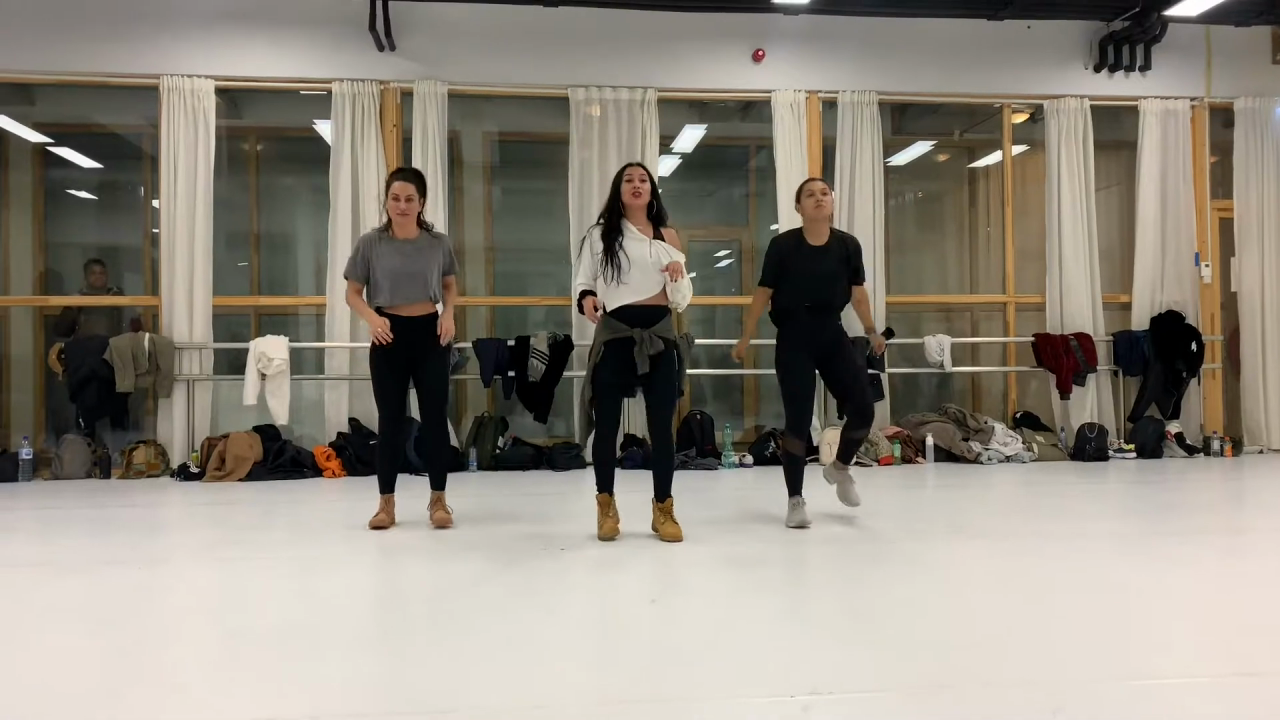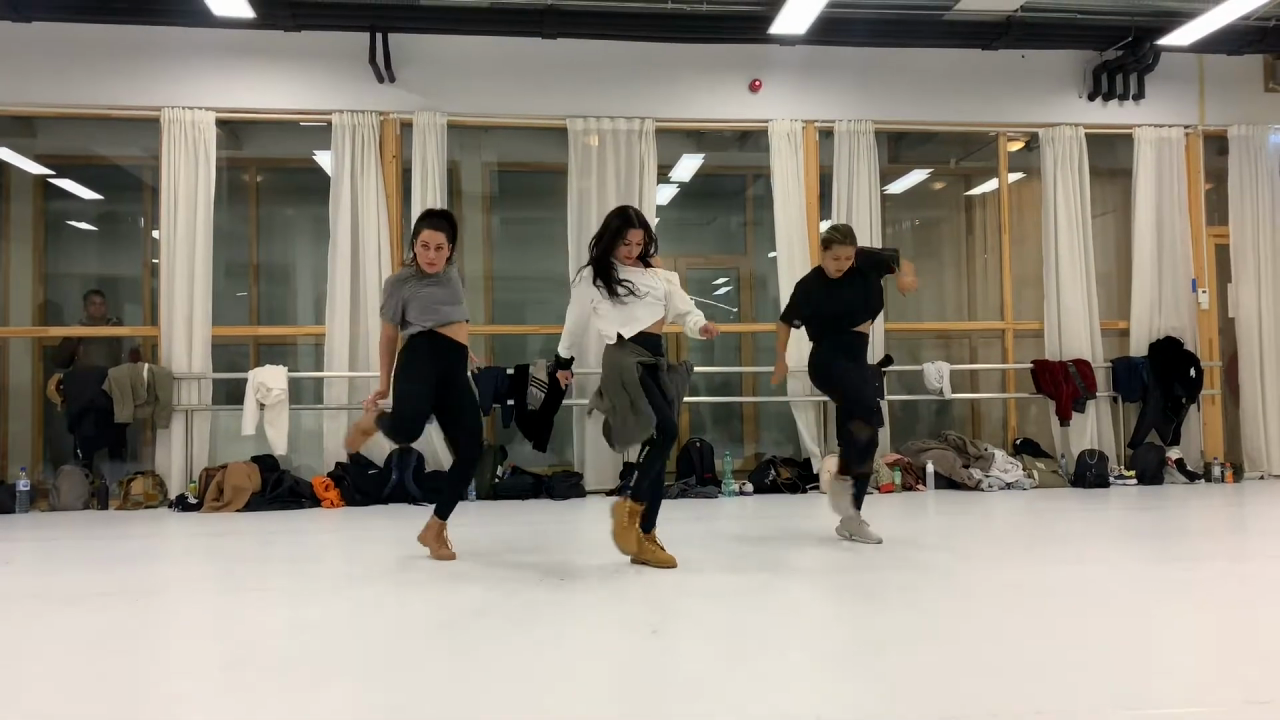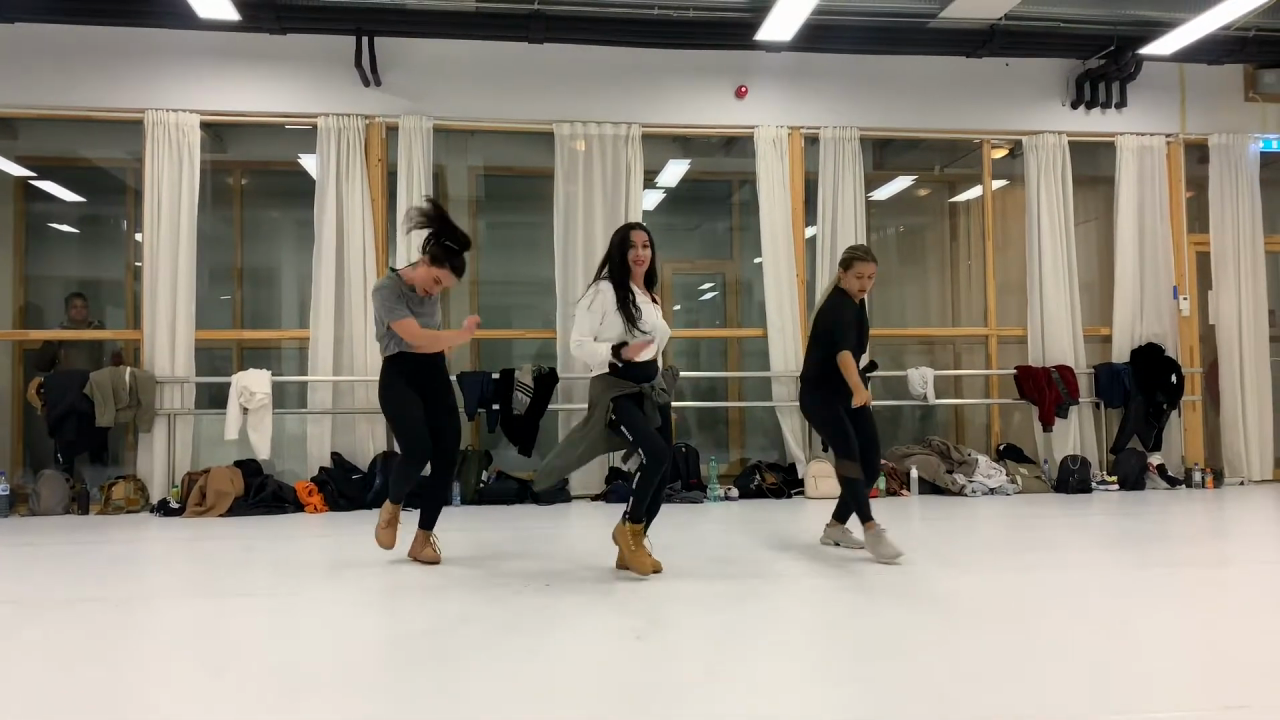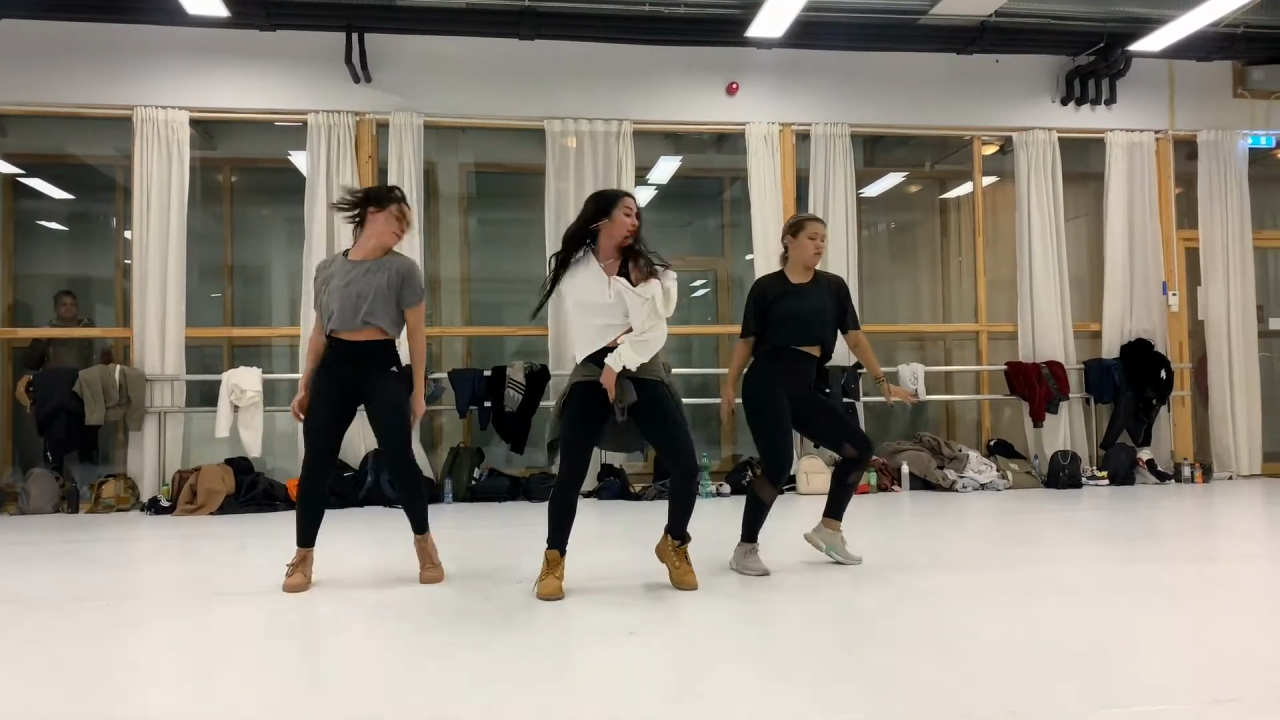
dt=1s
person 1, frame 1
left shoulder: (667, 236)
right shoulder: (600, 235)
right elbow: (585, 279)
left wrist: (680, 273)
right wrist: (586, 297)
left hip: (658, 332)
right hip: (614, 332)
left knee: (662, 424)
right knee: (606, 423)
left ankle: (662, 508)
right ankle: (607, 506)
person 1, frame 2
left shoulder: (655, 270)
right shoulder: (593, 276)
left elbow: (681, 306)
right elbow: (575, 320)
left wrist: (701, 324)
right wrist: (564, 360)
left hip: (656, 360)
right hip: (626, 358)
left knee: (661, 443)
right knee: (664, 431)
left ankle: (645, 537)
right ankle: (630, 507)
person 1, frame 3
left shoulder: (651, 297)
right shoulder: (604, 291)
right elbow: (579, 343)
left wrist: (661, 383)
right wrist: (620, 351)
left hip: (651, 388)
right hip: (617, 388)
left knee: (662, 470)
right knee: (657, 456)
left ankle: (632, 545)
right ankle: (630, 529)
person 1, frame 4
left shoulder: (639, 266)
right shoulder: (571, 268)
left elbow: (653, 329)
left wrist: (618, 362)
left hip: (640, 371)
right hip: (590, 373)
left knee: (685, 464)
right knee: (570, 472)
left ankle: (674, 544)
right ankle: (553, 561)
person 2, frame 1
left shoulder: (439, 243)
right shoulder: (370, 243)
left elbow: (450, 285)
right elbow: (352, 292)
left wrist: (448, 314)
right wrist: (371, 316)
left hip: (429, 334)
right hip: (389, 337)
left knee: (435, 418)
right knee: (391, 421)
left ankle: (438, 500)
right ankle: (387, 504)
person 2, frame 2
left shoulder: (451, 273)
right shoulder: (399, 282)
right elbow: (389, 335)
right wrist: (385, 384)
left hip: (454, 366)
right hip: (421, 357)
left knee: (471, 453)
right knee: (406, 428)
left ankle: (436, 529)
right ankle: (374, 420)
person 2, frame 3
left shoulder: (435, 281)
right shoulder: (386, 290)
right elbow: (418, 338)
right wrist: (461, 335)
left hip: (435, 374)
right hip: (400, 375)
left knee: (446, 458)
right knee: (416, 452)
left ankle: (424, 536)
right ankle: (391, 508)
person 2, frame 4
left shoulder: (402, 269)
right shoulder: (326, 270)
left elbow: (416, 332)
right elbow: (319, 332)
left wrist: (418, 390)
right wrist: (304, 386)
left hip: (381, 367)
right hip: (334, 366)
left knee: (400, 457)
right knee: (316, 463)
left ankle: (424, 542)
right ankle: (304, 558)
person 3, frame 1
left shoulder: (847, 245)
right shoulder: (783, 244)
left elbow: (856, 290)
right elbow: (765, 292)
left wrist: (872, 331)
right wrist: (745, 337)
left hip: (831, 333)
right hip: (794, 334)
left knee: (863, 410)
right knee: (799, 420)
left ankle: (840, 468)
right ankle: (795, 500)
person 3, frame 2
left shoulder: (867, 259)
right shoulder: (810, 286)
left elbow: (900, 259)
right elbow: (786, 322)
left wrist: (906, 276)
right wrist: (781, 360)
left hip: (857, 358)
right hip: (830, 360)
left knee: (868, 440)
right knee: (867, 413)
left ankle: (851, 519)
right ankle: (842, 479)
person 3, frame 3
left shoulder: (854, 302)
right shoulder: (839, 306)
right elbow: (843, 352)
right wrist: (857, 388)
left hip: (845, 391)
right hip: (820, 391)
left knee: (871, 464)
right knee: (847, 447)
left ankle: (836, 527)
right ankle: (870, 529)
person 3, frame 4
left shoulder: (833, 286)
right shoulder: (766, 287)
left elbow: (854, 337)
right elbow: (747, 339)
left wrist: (882, 382)
right wrist: (730, 385)
left hip: (803, 387)
right hip: (766, 384)
left knee: (859, 448)
right knee: (777, 465)
left ankle: (828, 530)
right ankle: (746, 548)
